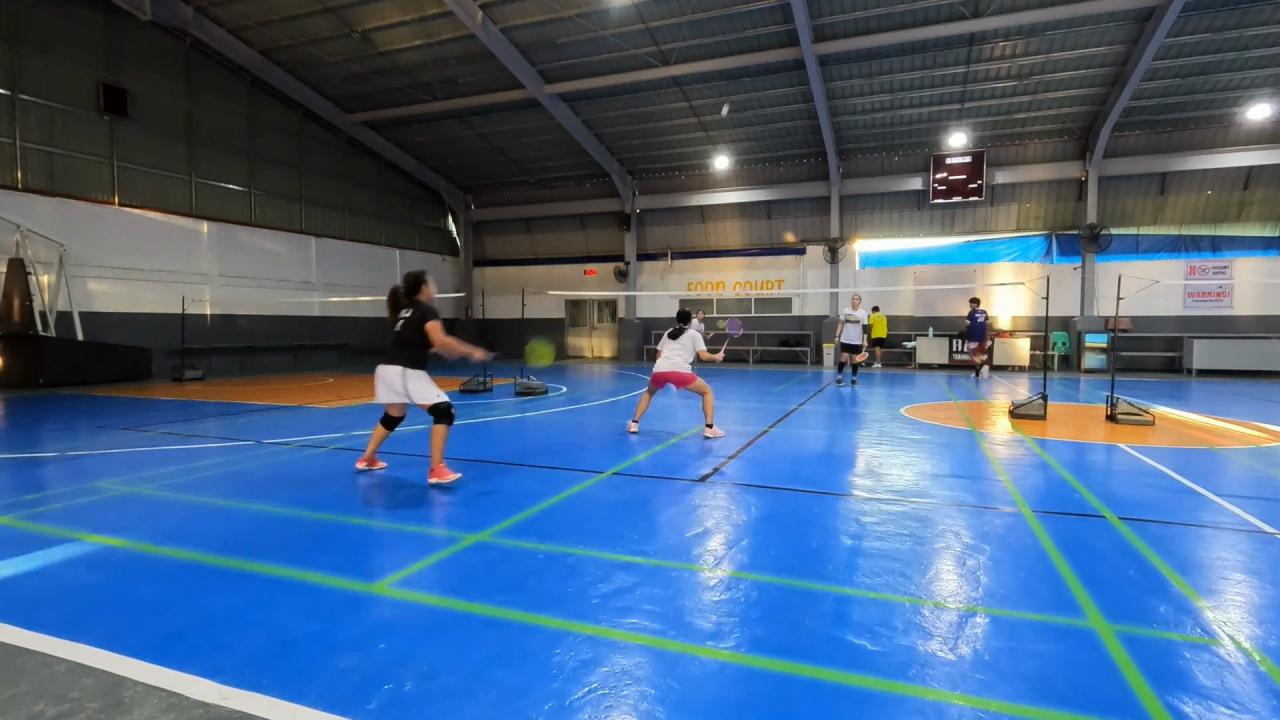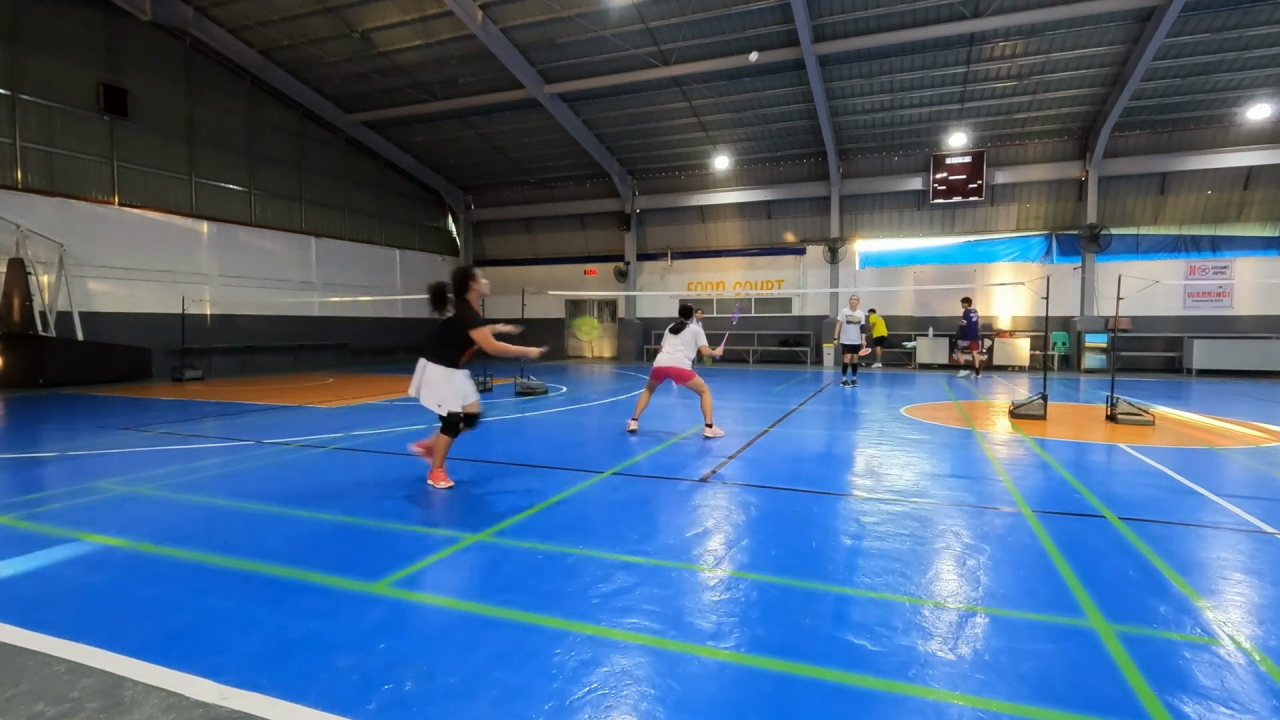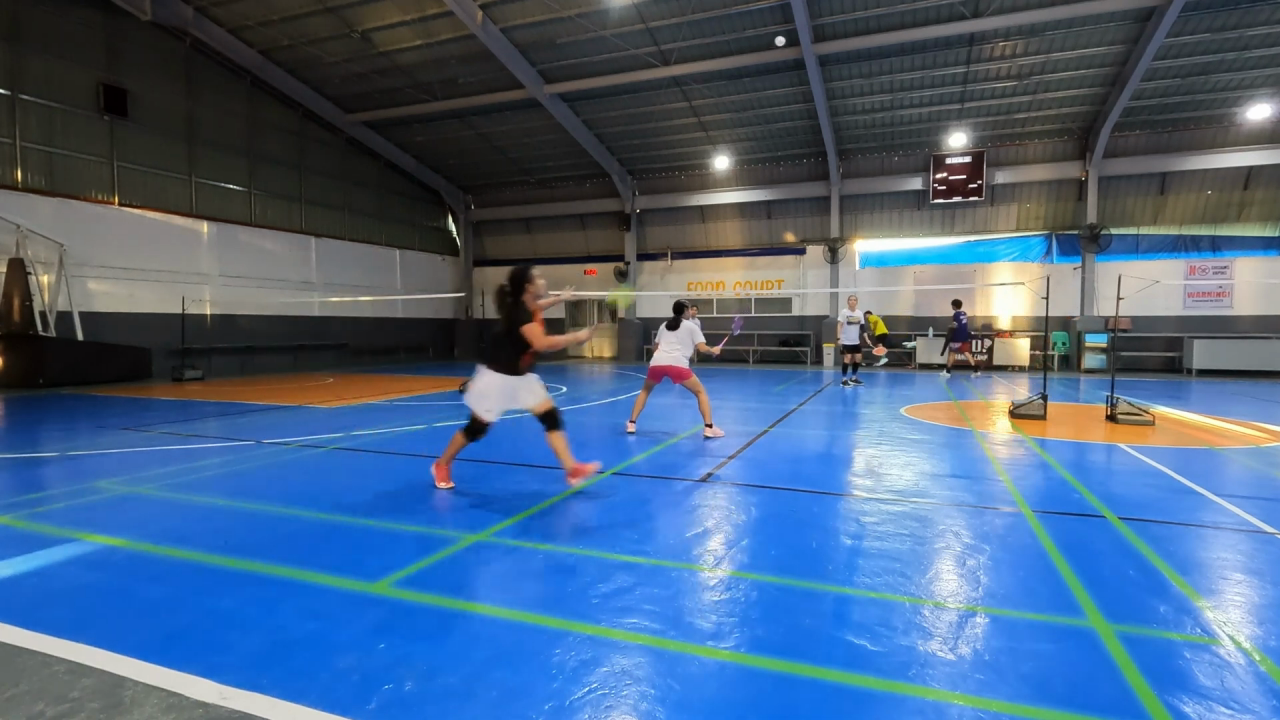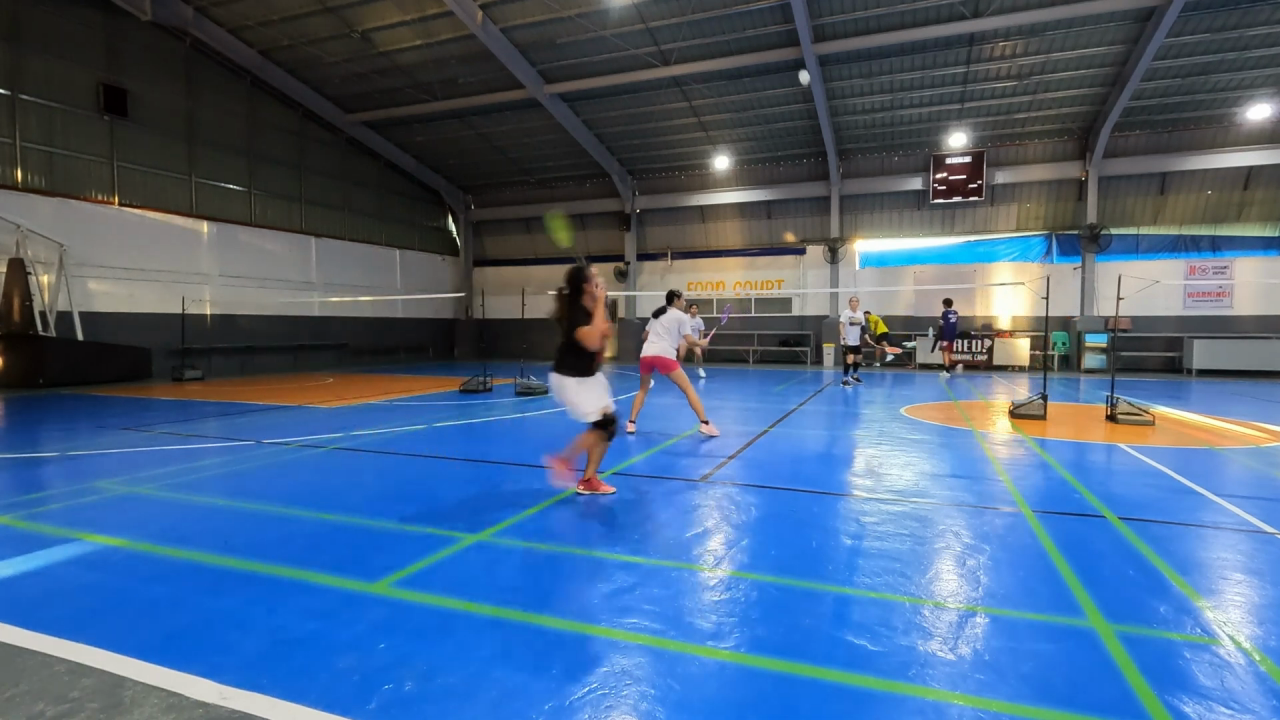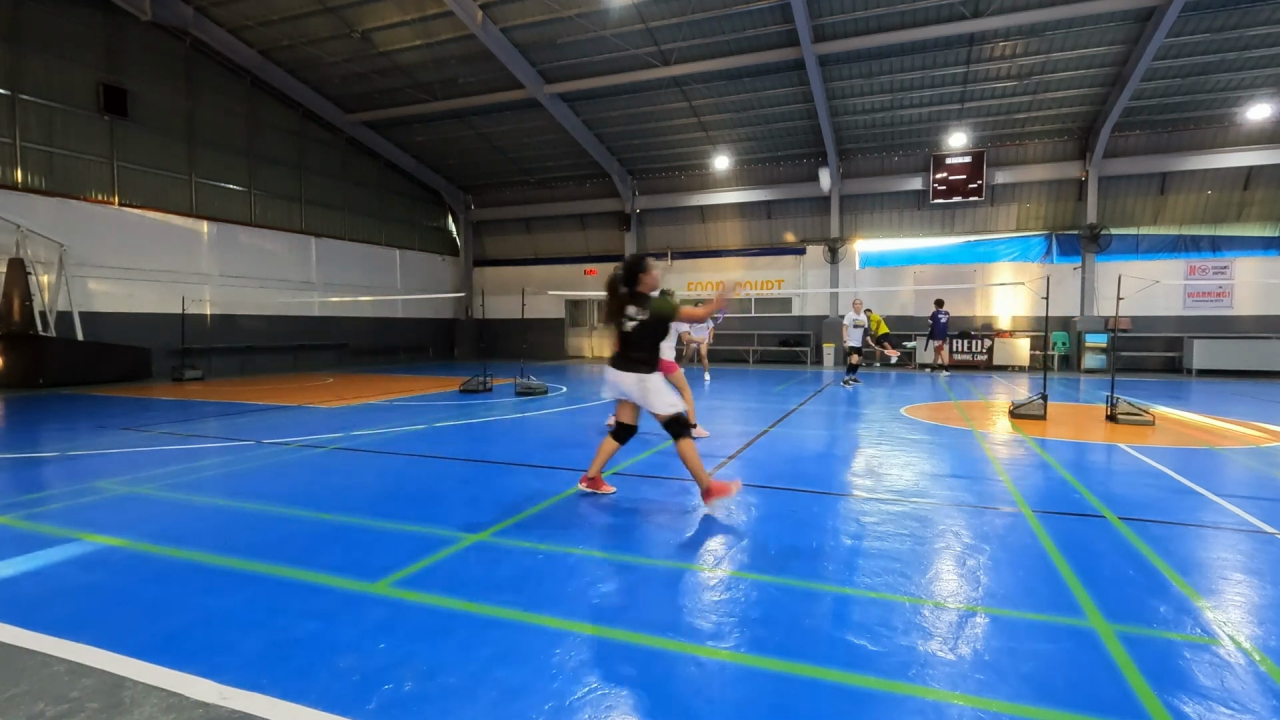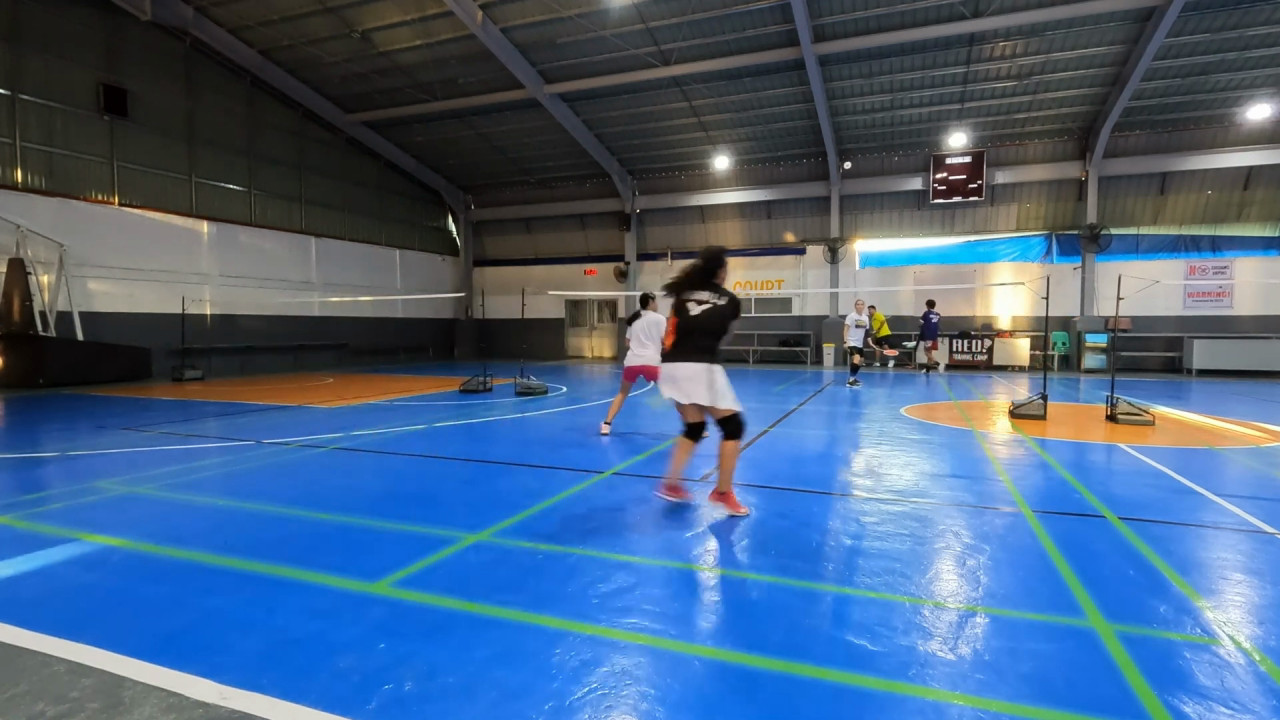
dt=0.2s
person 1, frame 1
left shoulder: (408, 310)
right shoulder: (426, 311)
right elbow: (440, 341)
left wrist: (456, 350)
right wrist: (471, 352)
left hip: (392, 373)
right hip: (406, 373)
left knee: (393, 417)
right knee: (444, 412)
left ankle: (366, 458)
right ankle: (437, 469)
person 1, frame 2
left shoulder: (469, 308)
right shoulder: (466, 314)
right elbow: (492, 347)
left wrist: (501, 328)
right wrist: (528, 352)
left hip: (454, 370)
right hip: (437, 369)
left knee: (472, 417)
right knee: (454, 423)
left ankle: (427, 446)
right ankle: (435, 471)
person 1, frame 3
left shoulder: (534, 307)
right shoulder: (518, 312)
right elbow: (542, 345)
left wrist: (559, 298)
right wrist: (577, 337)
left hip: (521, 376)
right hip: (498, 376)
left knee: (551, 416)
right knee: (477, 428)
left ankle: (572, 470)
right ankle: (442, 465)
person 1, frame 4
left shoulder: (591, 307)
right shoulder: (576, 314)
right elbow: (593, 344)
right wrist: (601, 307)
left hip: (588, 377)
right hip: (570, 379)
left knee: (610, 422)
right knee: (605, 426)
left ankle: (588, 480)
right ankle: (564, 460)
person 1, frame 5
left shoulder: (626, 300)
right shoulder: (656, 308)
right elbow: (698, 315)
right wrist: (718, 302)
left hip: (621, 373)
right hip: (640, 377)
left knee: (624, 430)
right knee: (680, 426)
left ankle: (591, 478)
right ankle: (709, 488)
person 1, frame 6
left shoulder: (682, 292)
right shoulder: (730, 301)
left elbow: (669, 329)
left hip: (673, 367)
right hip: (702, 367)
left knee: (693, 428)
right knee: (732, 427)
left ankle: (672, 483)
right ankle: (724, 493)
